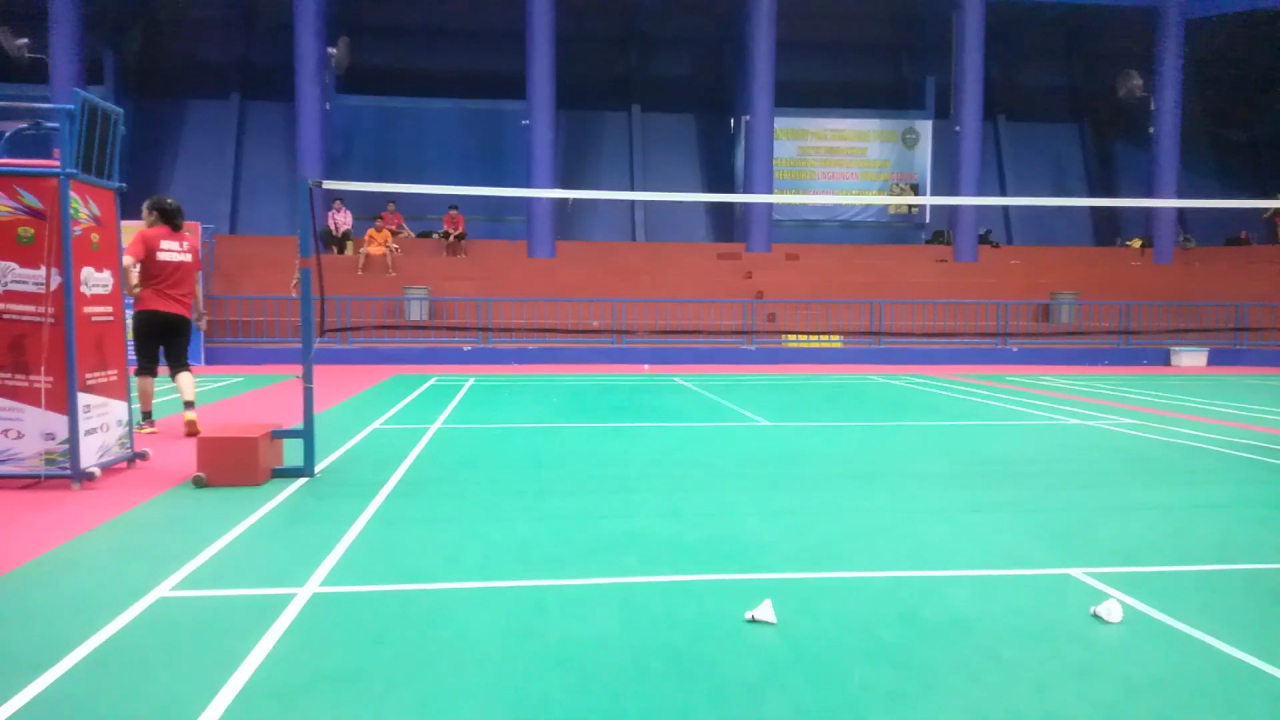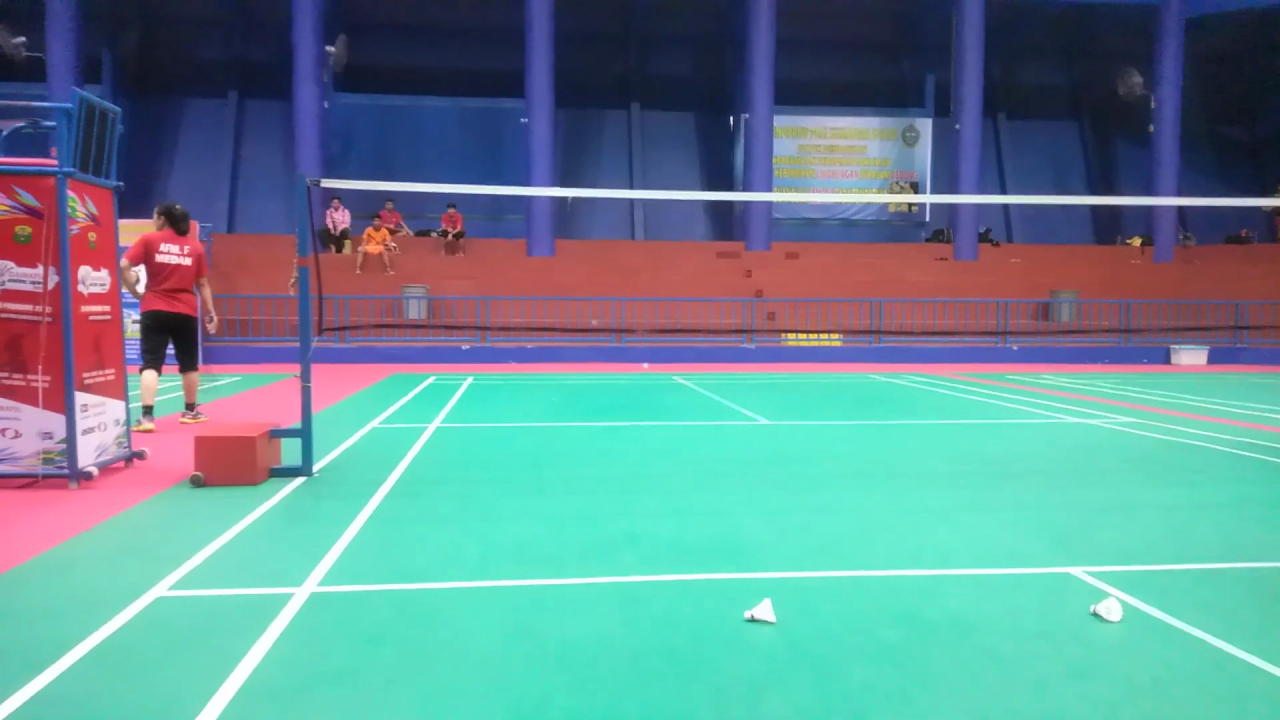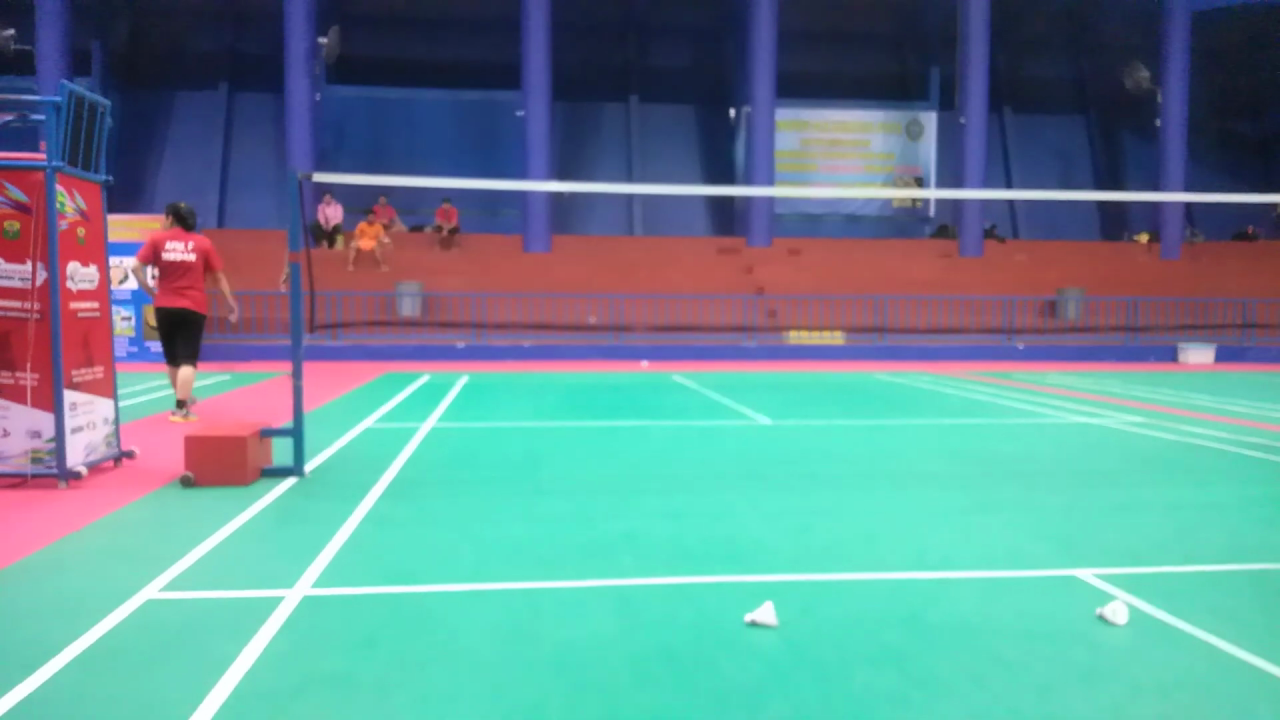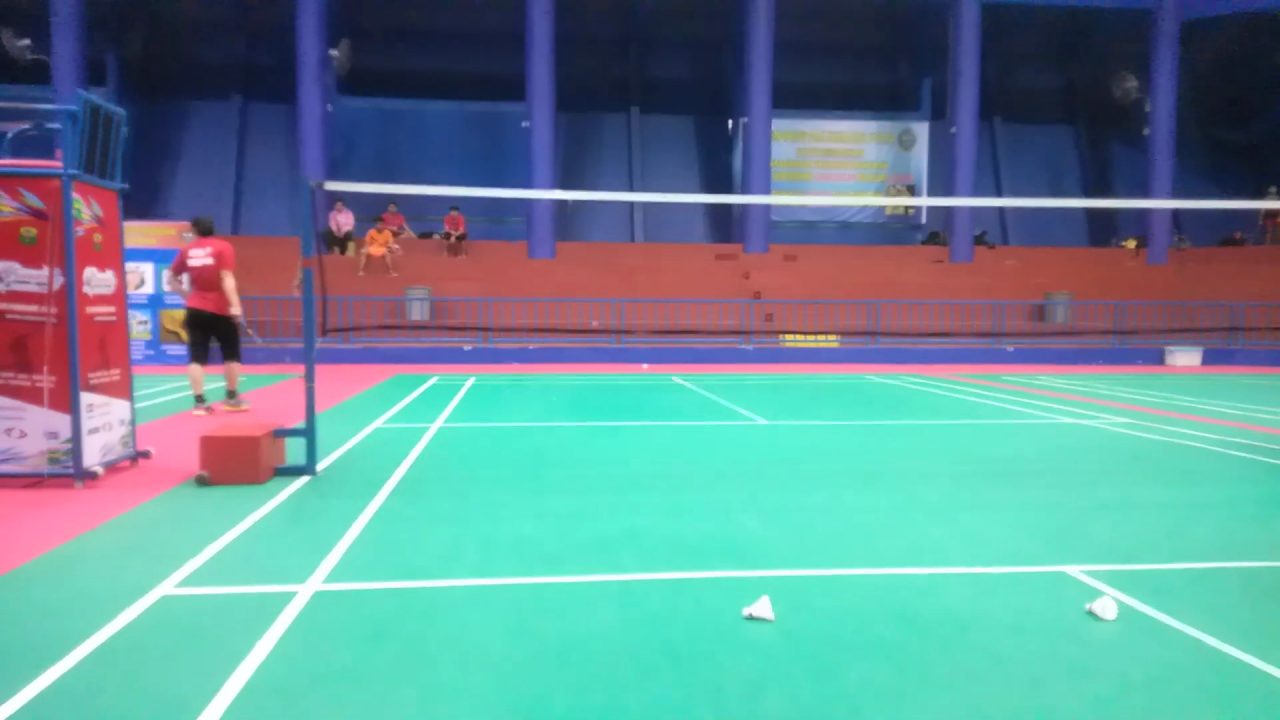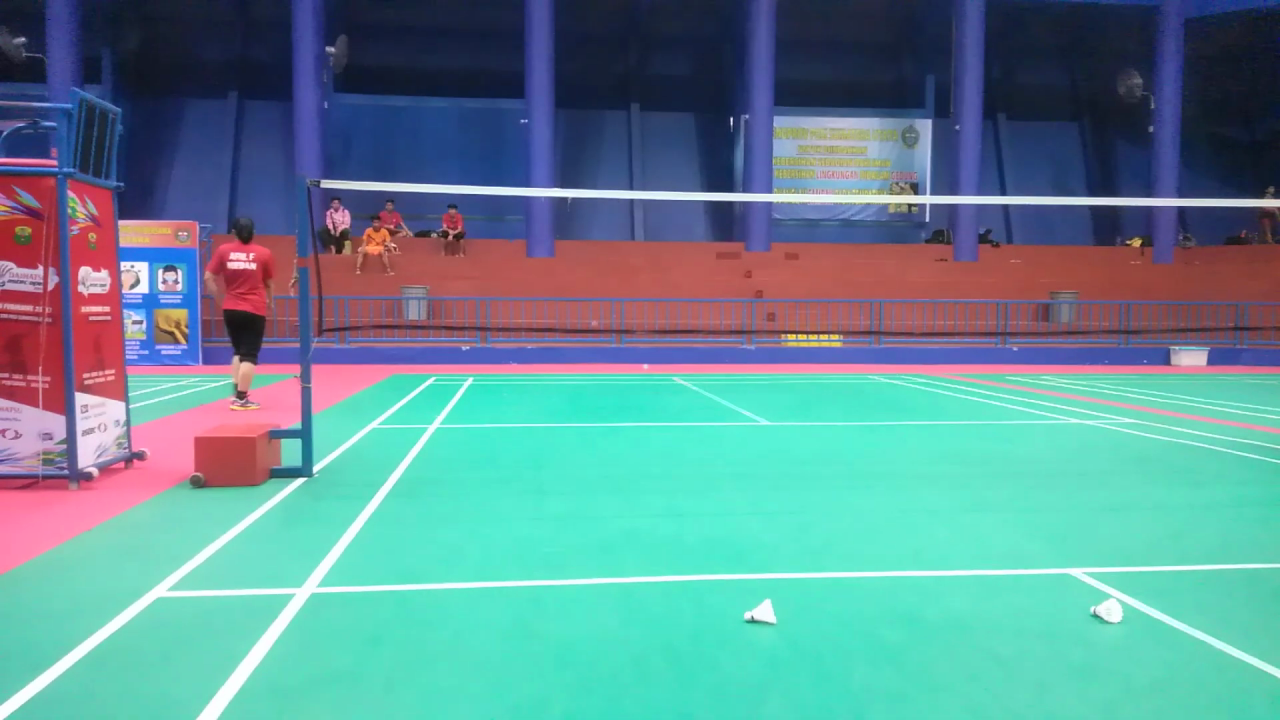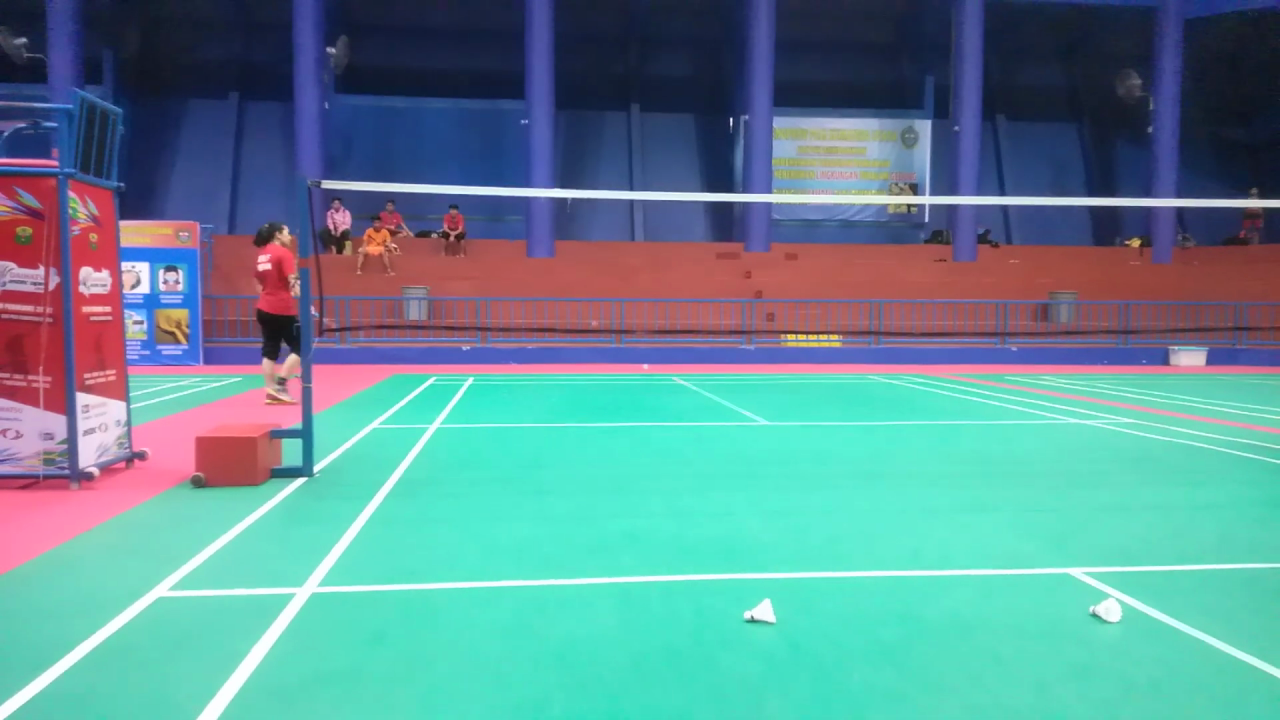
dt=0.7s
person 1, frame 1
left shoulder: (146, 236)
right shoulder: (190, 242)
left elbow: (127, 264)
right elbow: (195, 281)
left wrist: (131, 288)
right wrist: (199, 311)
left hip: (149, 310)
right hip: (180, 313)
left knee: (146, 367)
right knee: (180, 365)
left ankle: (146, 420)
right ankle: (189, 409)
person 1, frame 2
left shoulder: (149, 239)
right shoulder: (195, 246)
left elbow: (124, 268)
right elbow: (203, 284)
left wrist: (137, 293)
right wrist: (211, 314)
left hip: (155, 310)
right hip: (186, 313)
left knee: (151, 363)
right knee: (189, 363)
left ankle: (147, 416)
right ankle: (191, 411)
person 1, frame 3
left shoulder: (157, 239)
right shoulder: (203, 243)
left elbow: (136, 267)
right elbow: (218, 277)
left wrist: (151, 292)
right wrist: (232, 304)
left hip: (165, 307)
right hip: (193, 308)
left knee: (172, 357)
right knee: (187, 359)
left ankle: (182, 403)
right ankle: (181, 409)
person 1, frame 4
left shoulder: (187, 250)
right shoulder: (223, 247)
left elbow: (172, 278)
right elbow: (226, 277)
right wrist: (234, 304)
left hip: (195, 309)
right hip: (220, 309)
left knee: (197, 356)
right knee: (231, 354)
left ankle: (199, 402)
right ankle: (232, 398)
person 1, frame 5
left shoulder: (223, 250)
right shoulder: (264, 253)
left elbow: (208, 278)
right elbow: (268, 284)
left wrist: (221, 299)
right wrist: (269, 302)
left hip: (231, 309)
right hip: (254, 311)
left knee: (239, 351)
right knee: (249, 355)
left ankle: (237, 390)
right ankle: (240, 398)
person 1, frame 6
left shoulder: (262, 254)
right shoulder: (284, 253)
left elbow: (258, 282)
right elbow: (292, 281)
left hip: (264, 309)
right hip: (282, 310)
left knee: (270, 351)
right knee: (298, 348)
left ankle: (271, 391)
right ankle: (279, 384)
